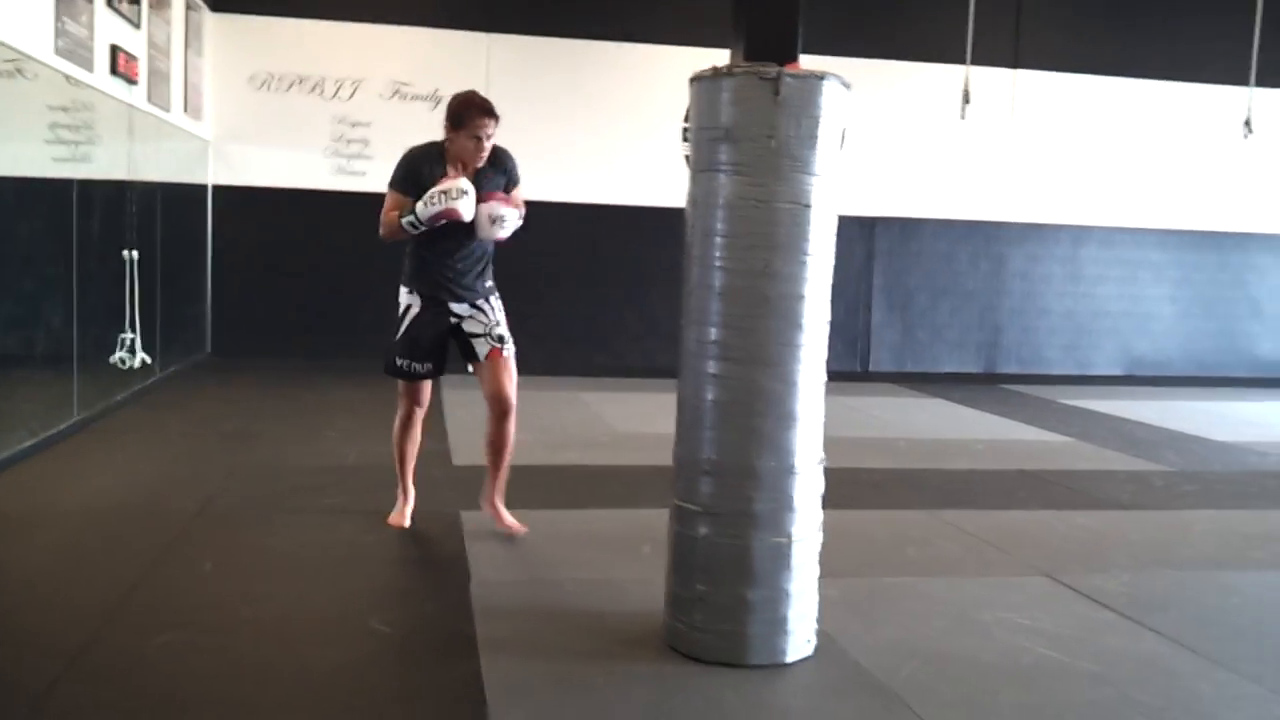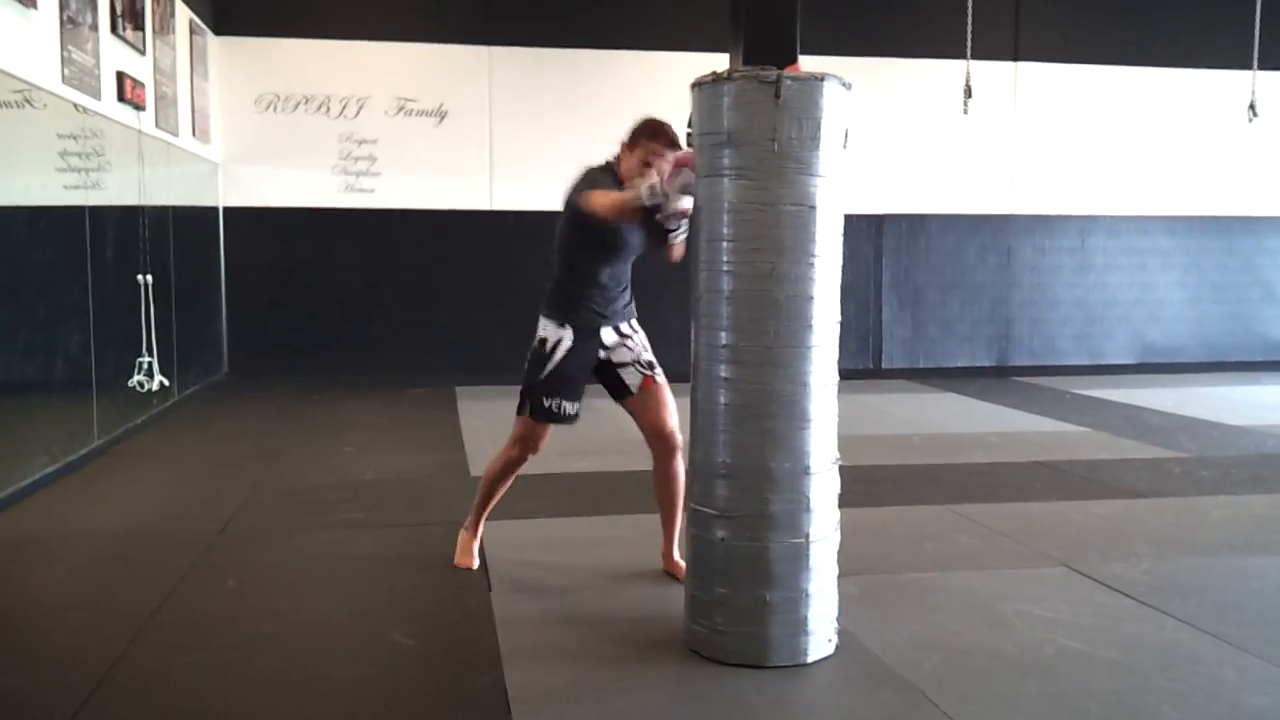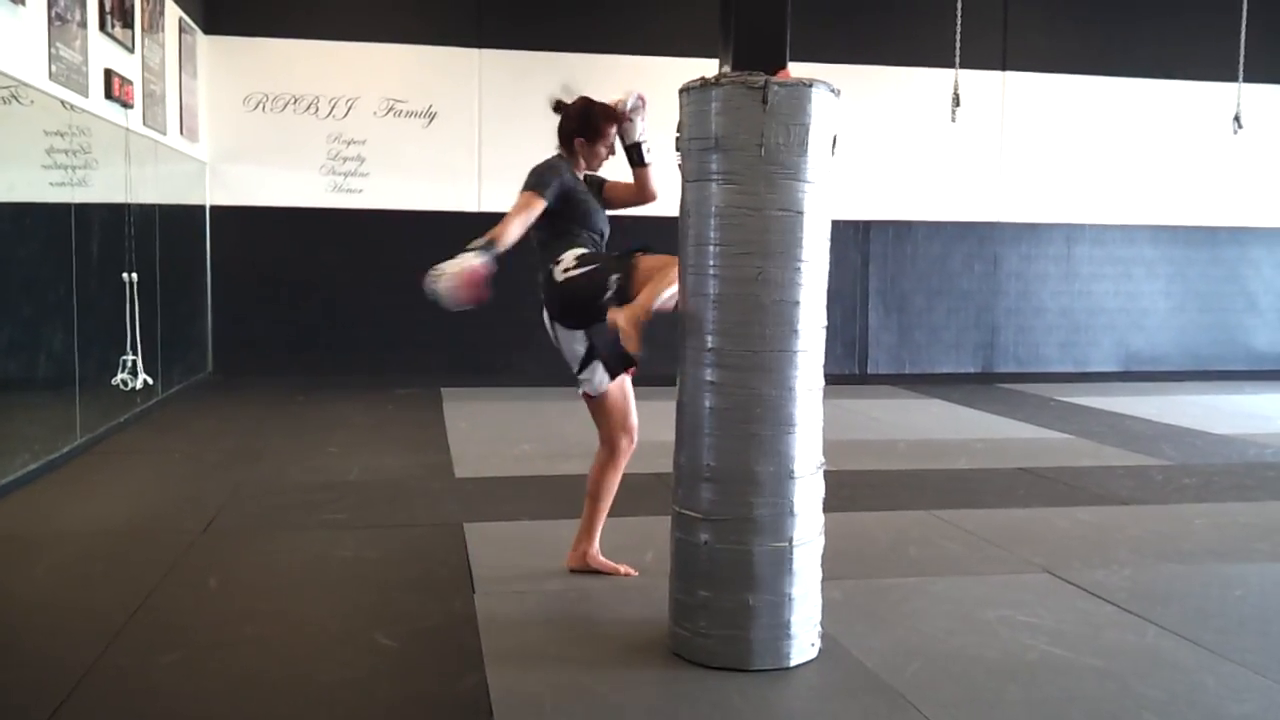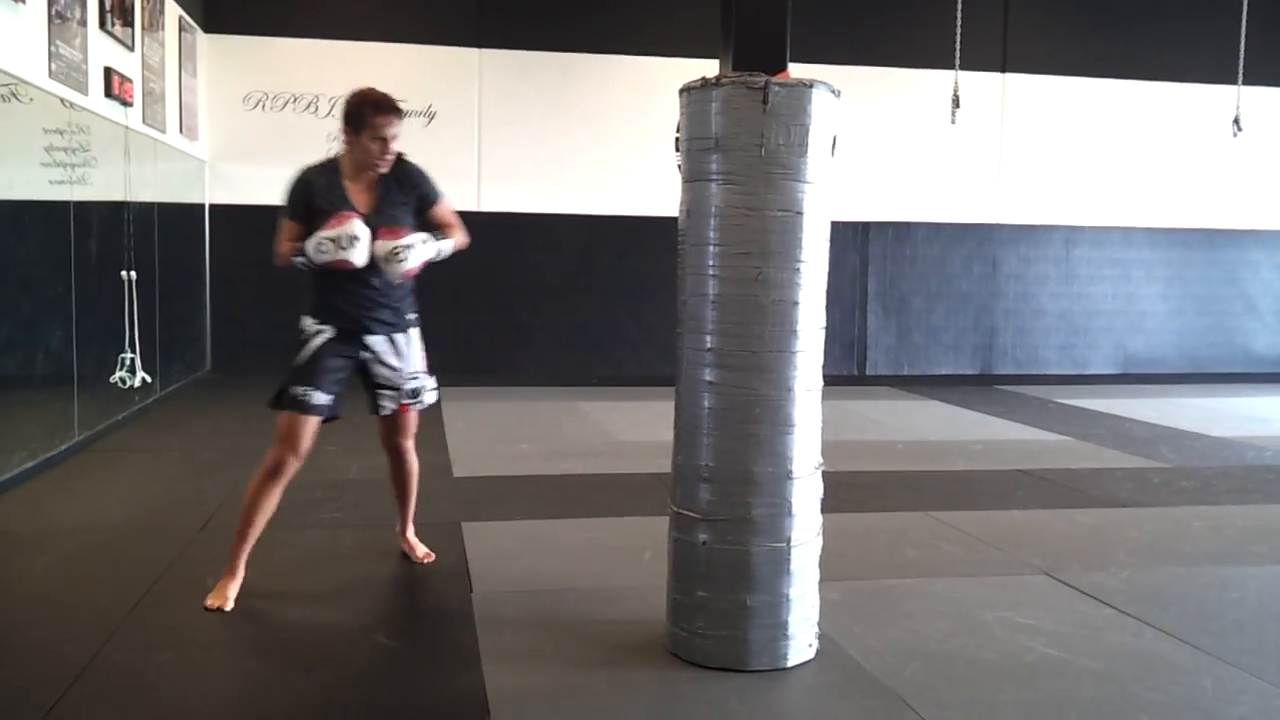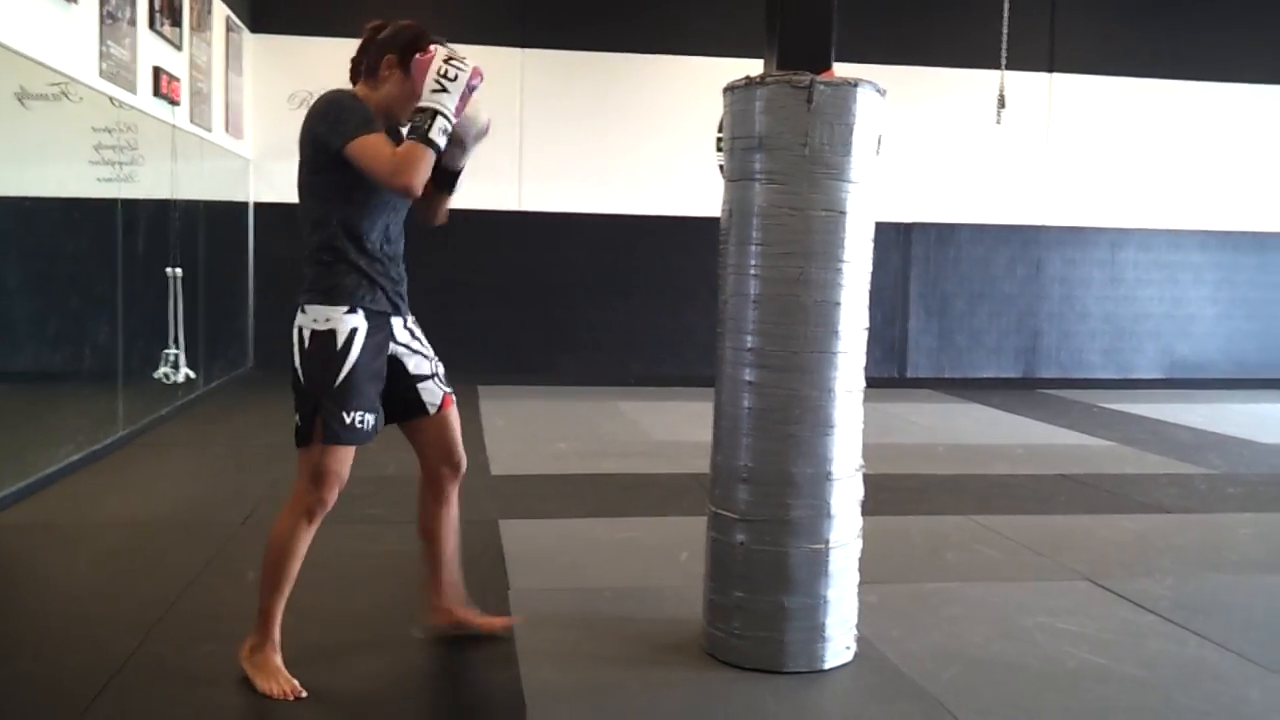
dt=1s
person 1, frame 1
left shoulder: (501, 162)
right shoulder: (417, 162)
left elbow: (517, 211)
right elbow: (386, 228)
right wrist: (424, 214)
left hip: (478, 294)
right hip: (424, 296)
left knee: (504, 398)
right knee: (414, 404)
left ankle: (495, 498)
right ankle: (405, 495)
person 1, frame 2
left shoulder: (649, 193)
right shoulder: (595, 181)
left elbow: (673, 255)
right elbow: (607, 209)
left wrist: (676, 212)
right wrist: (658, 193)
left hip: (618, 327)
right hip: (567, 329)
left knee: (668, 438)
right knee: (524, 445)
left ankle: (671, 552)
right ankle: (471, 530)
person 1, frame 3
left shoulder: (589, 183)
right shoulder: (554, 173)
left elbow: (646, 194)
right elbow: (517, 219)
left wrist: (635, 138)
right wrist: (479, 255)
left hip: (581, 315)
right hip: (576, 277)
left knee: (621, 436)
right knee: (674, 270)
left ankle: (584, 550)
right ankle: (626, 323)
person 1, frame 4
left shoulder: (410, 178)
right shoulder: (313, 182)
left elbow: (458, 235)
right elbow: (282, 253)
left wrist: (424, 250)
right wrist: (313, 251)
left hip: (394, 331)
right hip: (330, 331)
left knee: (400, 446)
right knee: (285, 455)
left ankle: (405, 531)
right ankle: (234, 570)
person 1, frame 5
left shoulder: (391, 128)
right shoulder: (336, 110)
left elbow: (430, 208)
right elbow: (405, 179)
left wrist: (458, 149)
right wrist: (440, 107)
left hip: (390, 316)
right hip: (341, 318)
left knee: (448, 460)
right knee: (320, 489)
left ankle: (446, 603)
right ankle: (261, 645)
